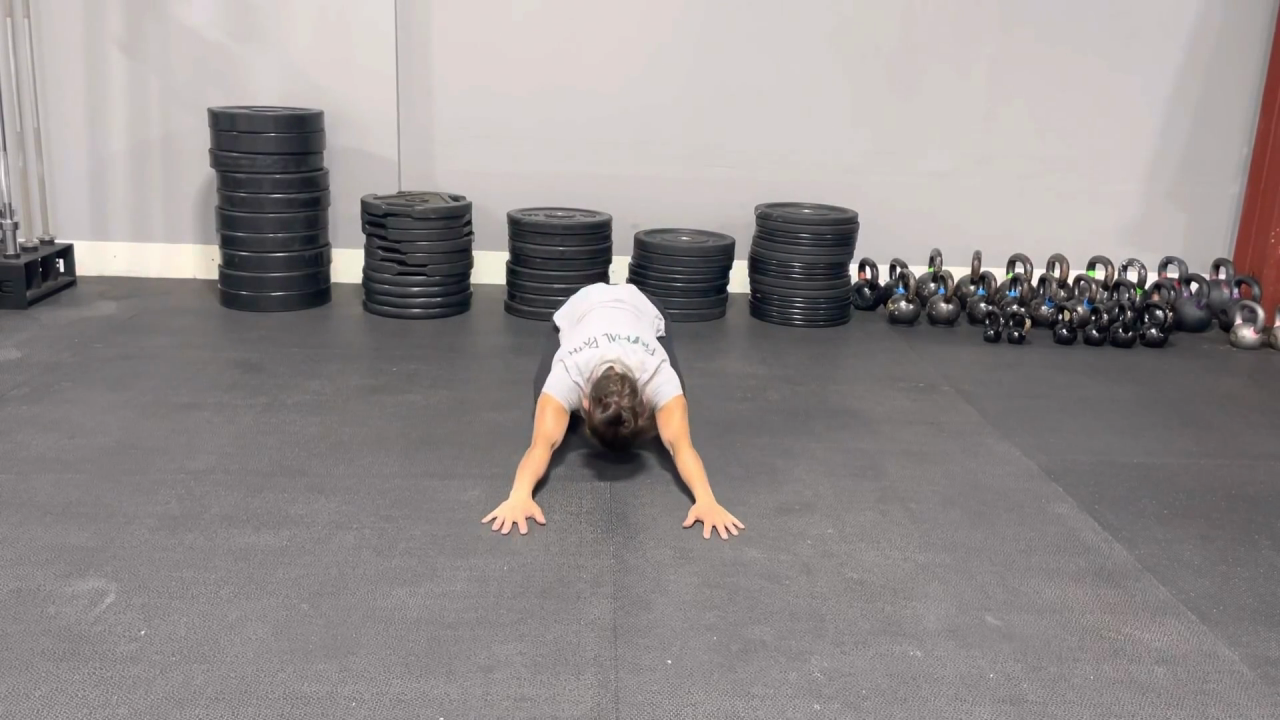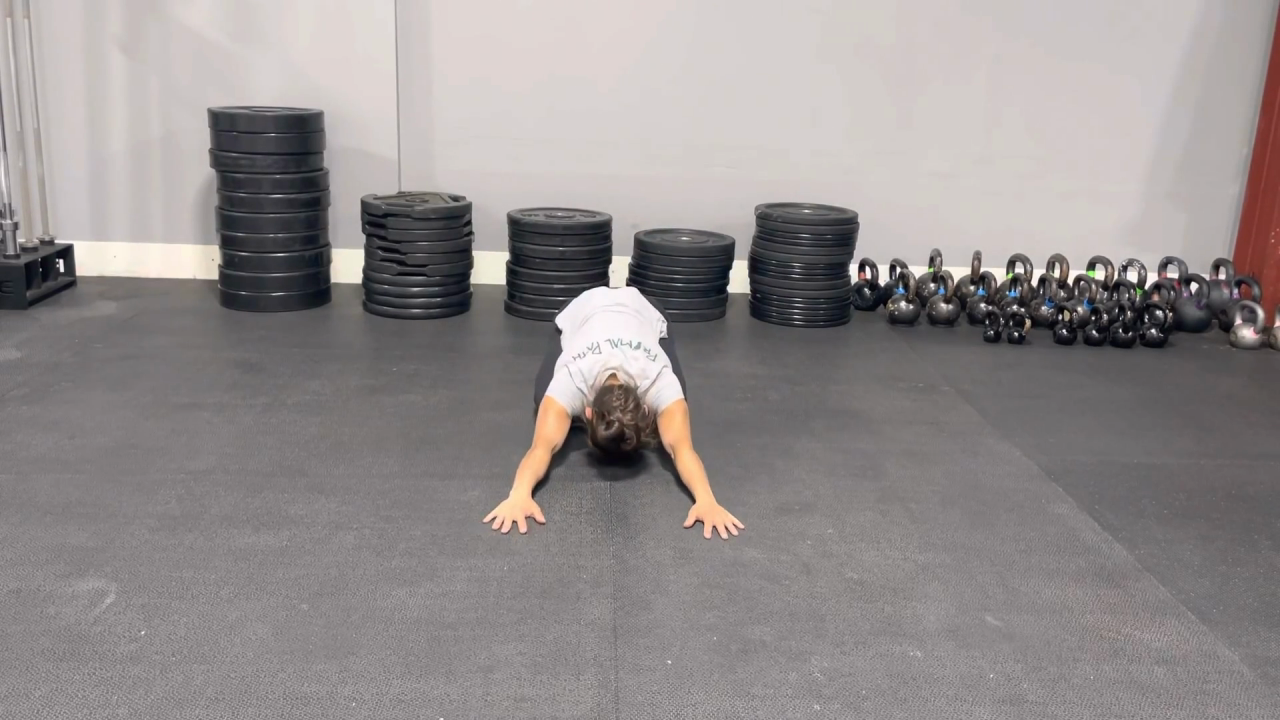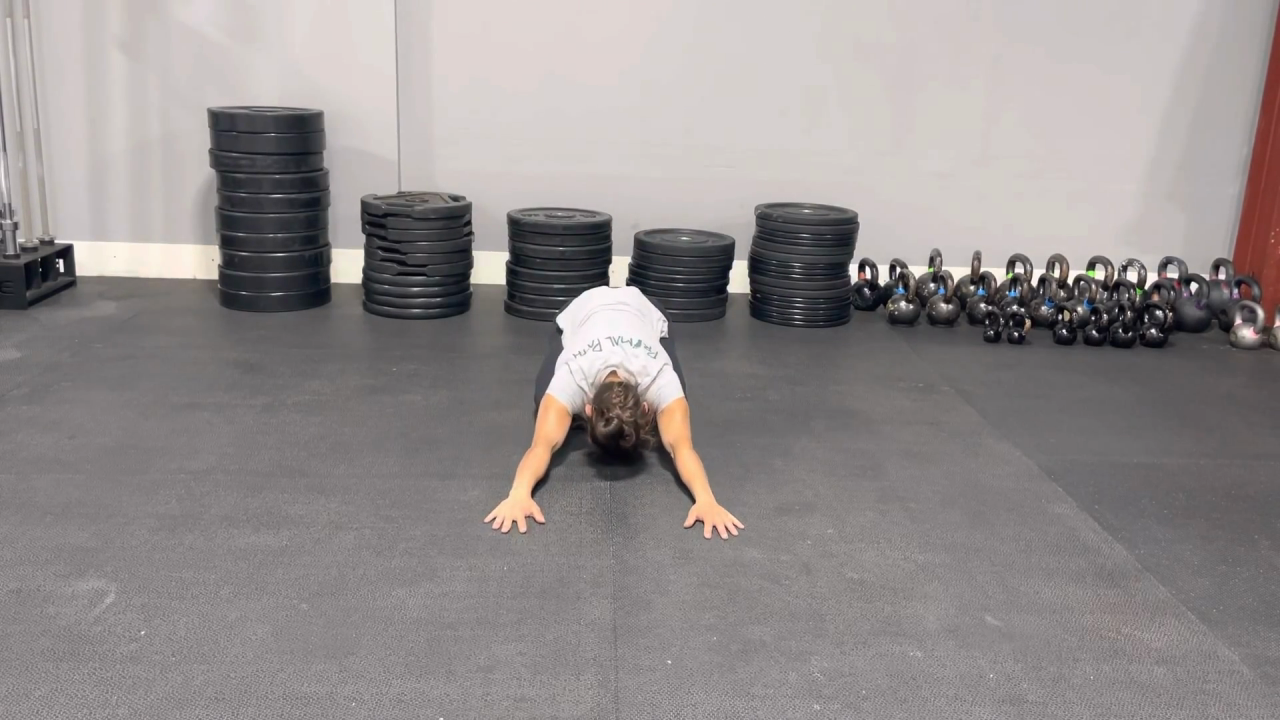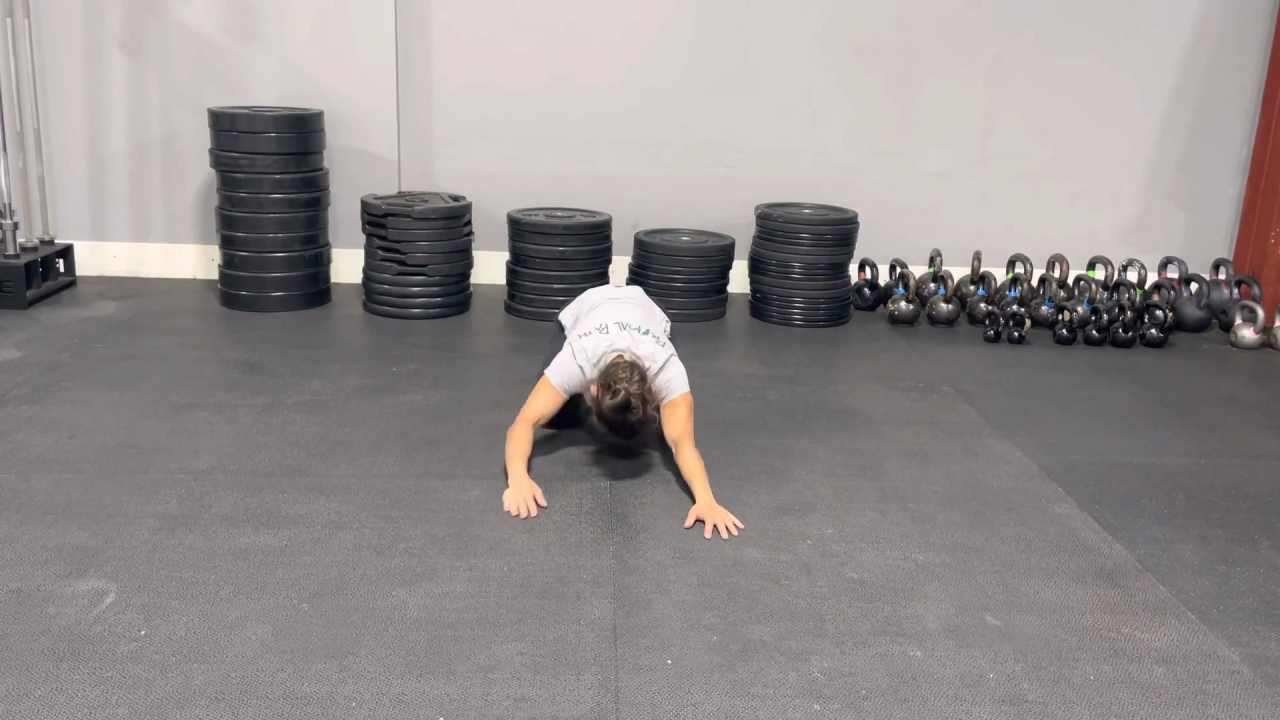
dt=0.4s
person 1, frame 1
left shoulder: (658, 375)
right shoulder: (569, 374)
left elbow: (680, 444)
right elbow: (542, 444)
left wrist: (706, 501)
right wrist: (519, 497)
left hip: (643, 309)
right hip: (578, 309)
left knee: (673, 409)
right knee: (550, 410)
person 1, frame 2
left shoulder: (658, 381)
right shoulder: (572, 380)
left elbow: (681, 447)
right elbow: (542, 446)
left wrist: (706, 501)
right wrist: (518, 496)
left hip: (644, 312)
right hip: (579, 312)
left knee: (675, 411)
right knee: (547, 406)
person 1, frame 3
left shoulder: (659, 378)
right shoulder: (573, 378)
left elbow: (681, 446)
right elbow: (542, 445)
left wrist: (706, 501)
right wrist: (518, 496)
left hip: (645, 312)
right hip: (580, 312)
left knee: (674, 409)
right knee: (548, 407)
person 1, frame 4
left shoulder: (666, 369)
right shoulder: (576, 361)
left elbow: (682, 442)
right elbow: (522, 425)
left wrist: (706, 500)
right wrist: (518, 478)
right hip: (580, 311)
left knee: (676, 412)
right knee: (558, 416)
